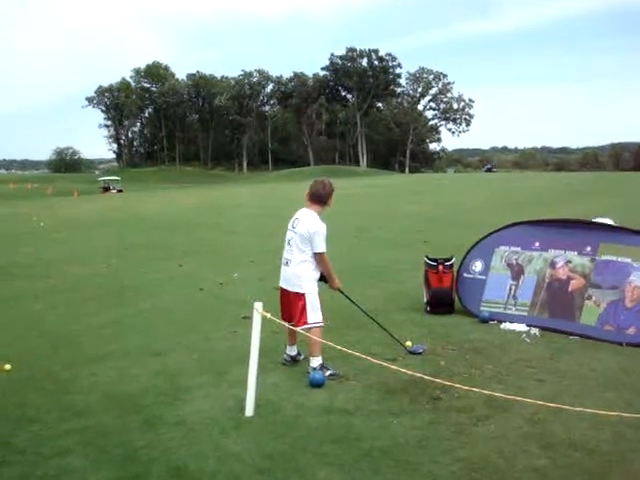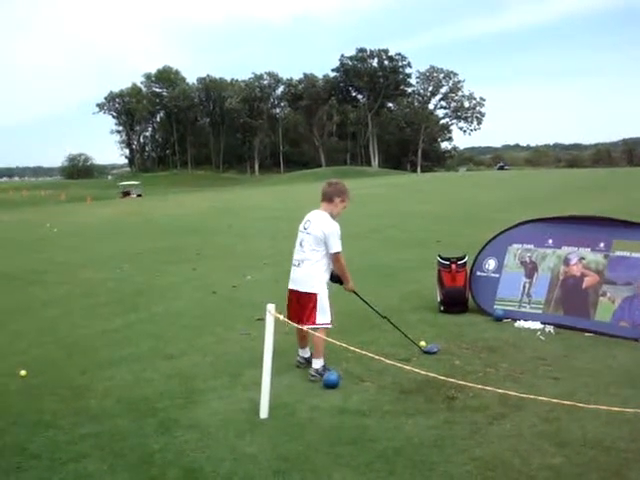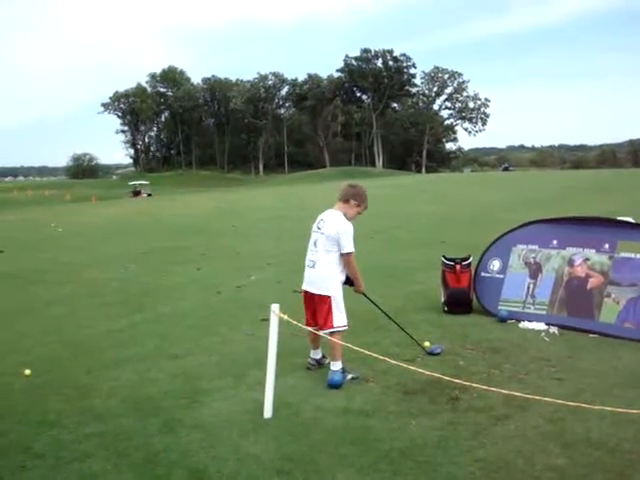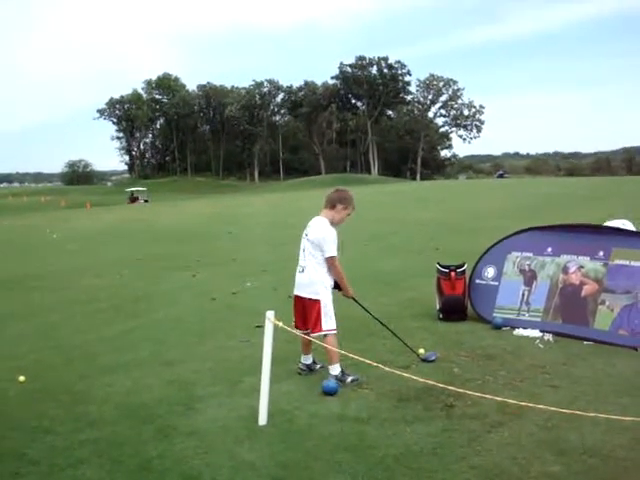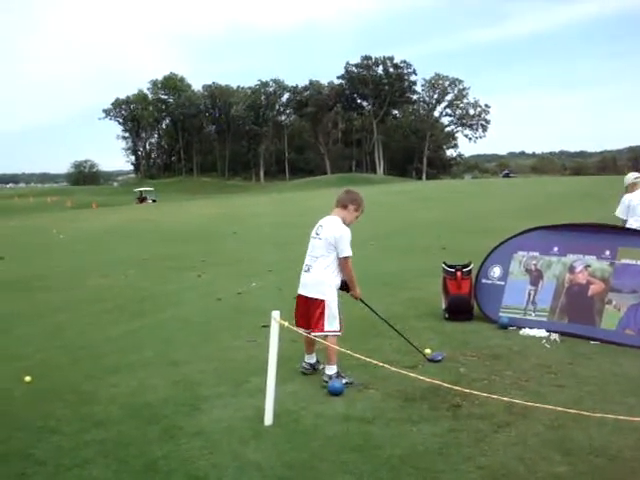
dt=1s
person 1, frame 1
left shoulder: (298, 216)
right shoulder: (317, 225)
right elbow: (321, 258)
left wrist: (325, 275)
right wrist: (333, 279)
left hip: (287, 277)
right hip: (303, 281)
left knee: (293, 319)
right knee: (314, 323)
left ankle: (291, 353)
right ankle: (316, 365)
person 1, frame 2
left shoulder: (309, 217)
right shoulder: (330, 226)
right elbow: (337, 259)
left wrist: (335, 273)
right wrist: (347, 281)
left hip: (296, 279)
right hip: (313, 282)
left knee: (301, 322)
right knee: (319, 324)
left ankle: (304, 355)
right ankle: (317, 367)
person 1, frame 3
left shoulder: (322, 217)
right shoulder: (344, 225)
right elbow: (348, 260)
left wrist: (347, 277)
right wrist: (358, 283)
left hip: (311, 280)
right hip: (327, 283)
left knee: (315, 323)
right knee: (336, 327)
left ankle: (315, 357)
right ankle: (336, 370)
person 1, frame 4
left shoulder: (313, 224)
right shoulder: (327, 231)
right elbow: (333, 265)
left wrist: (338, 283)
right wrist: (346, 288)
left hip: (303, 285)
right hip: (317, 288)
left knee: (307, 328)
right knee: (328, 330)
left ankle: (306, 362)
right ankle: (336, 372)
person 1, frame 5
left shoulder: (321, 224)
right shoulder: (342, 230)
right elbow: (345, 265)
left wrist: (344, 282)
right wrist: (354, 288)
left hip: (307, 284)
right hip: (323, 288)
left knee: (309, 327)
right knee: (330, 330)
left ankle: (309, 362)
right ankle: (331, 372)
